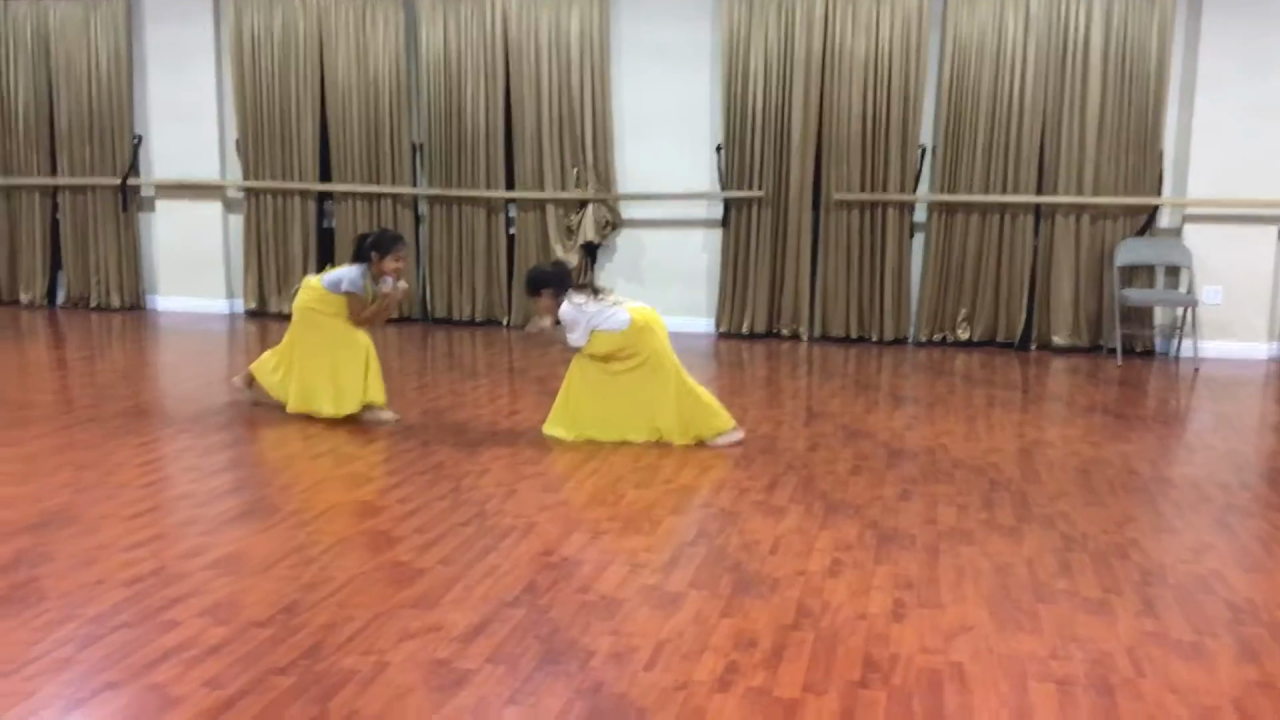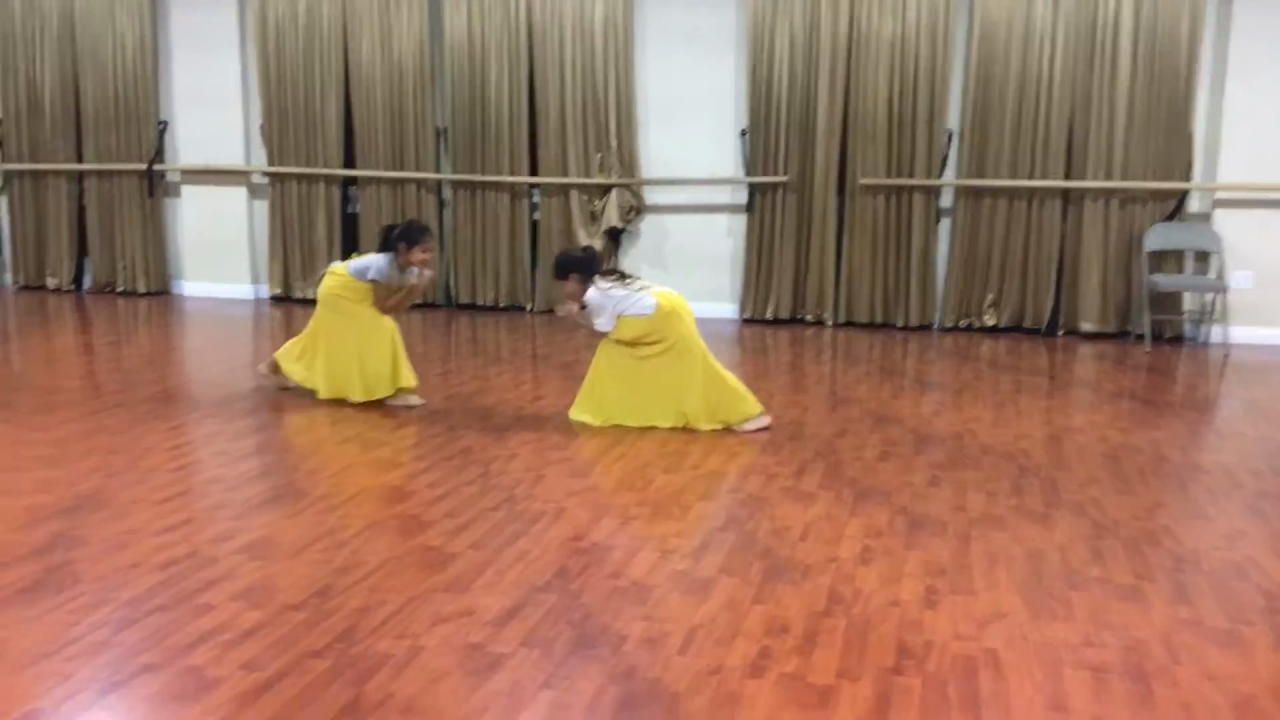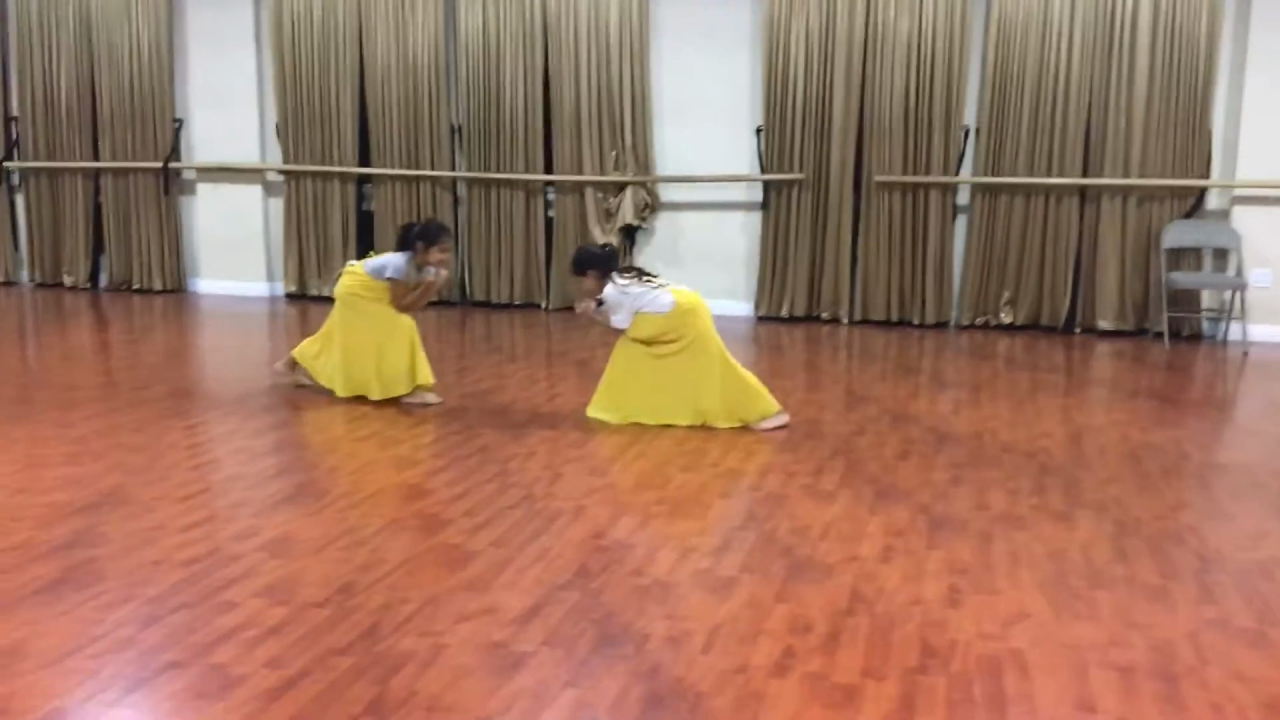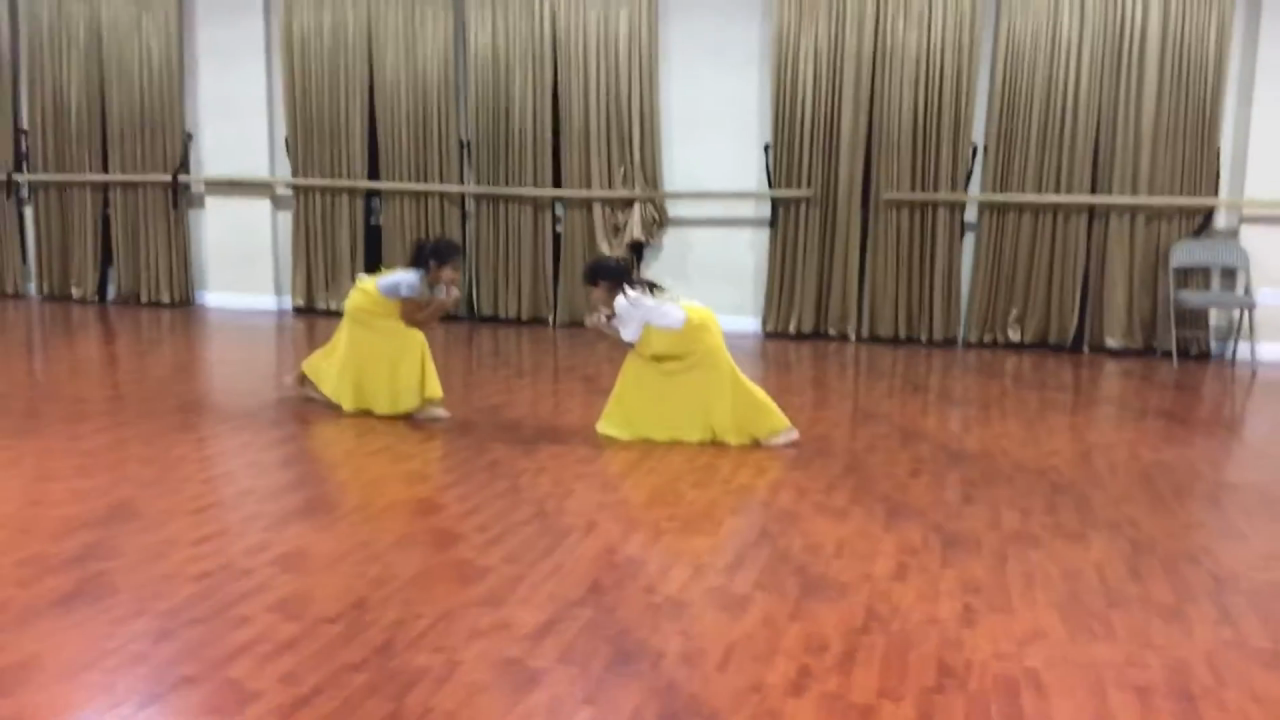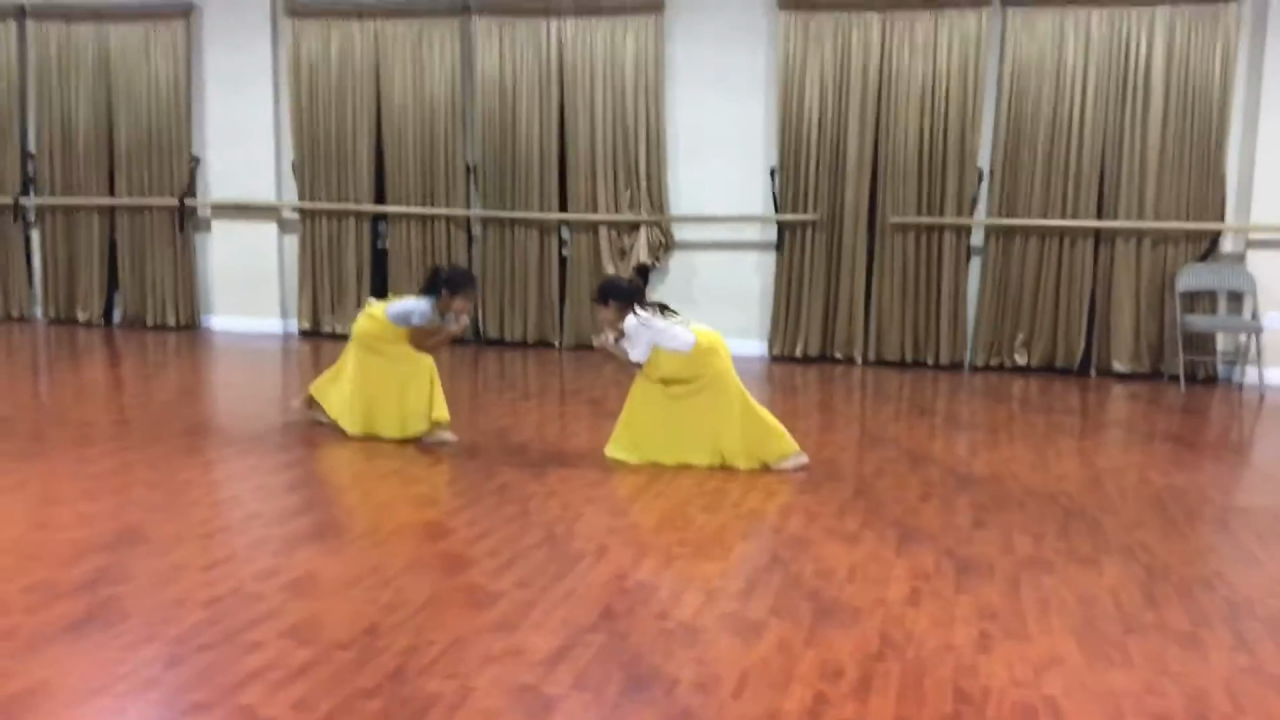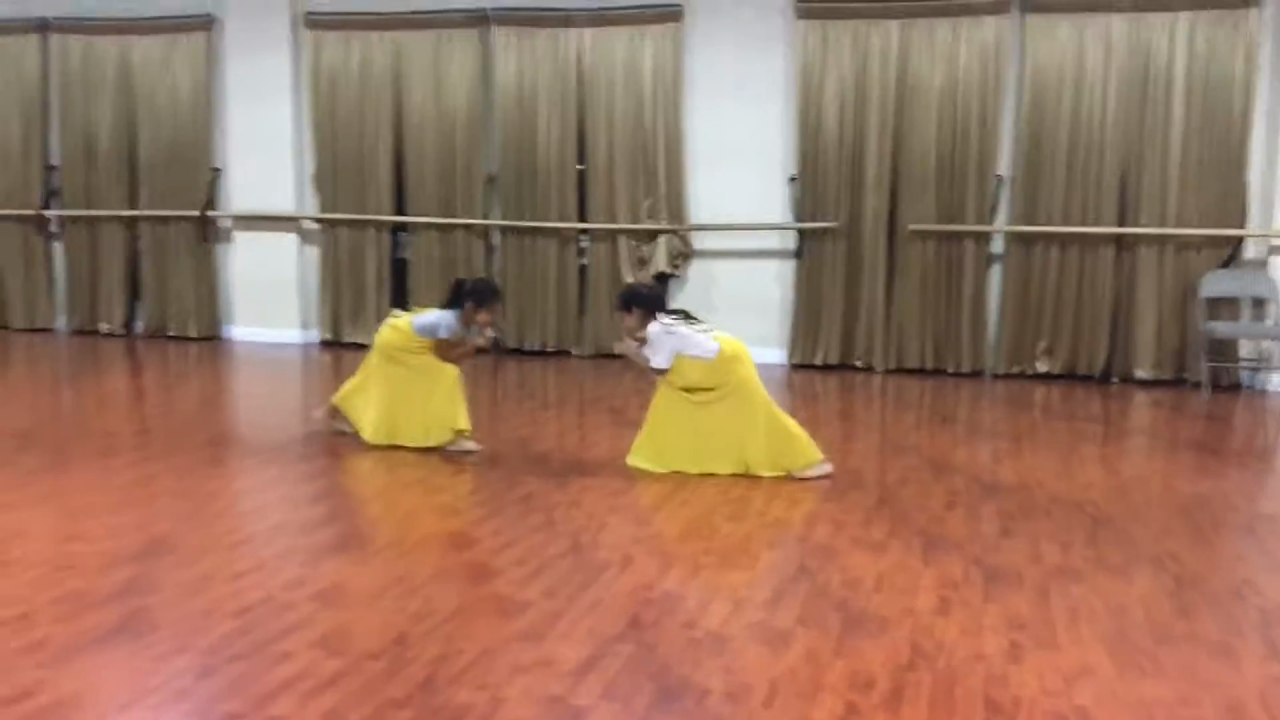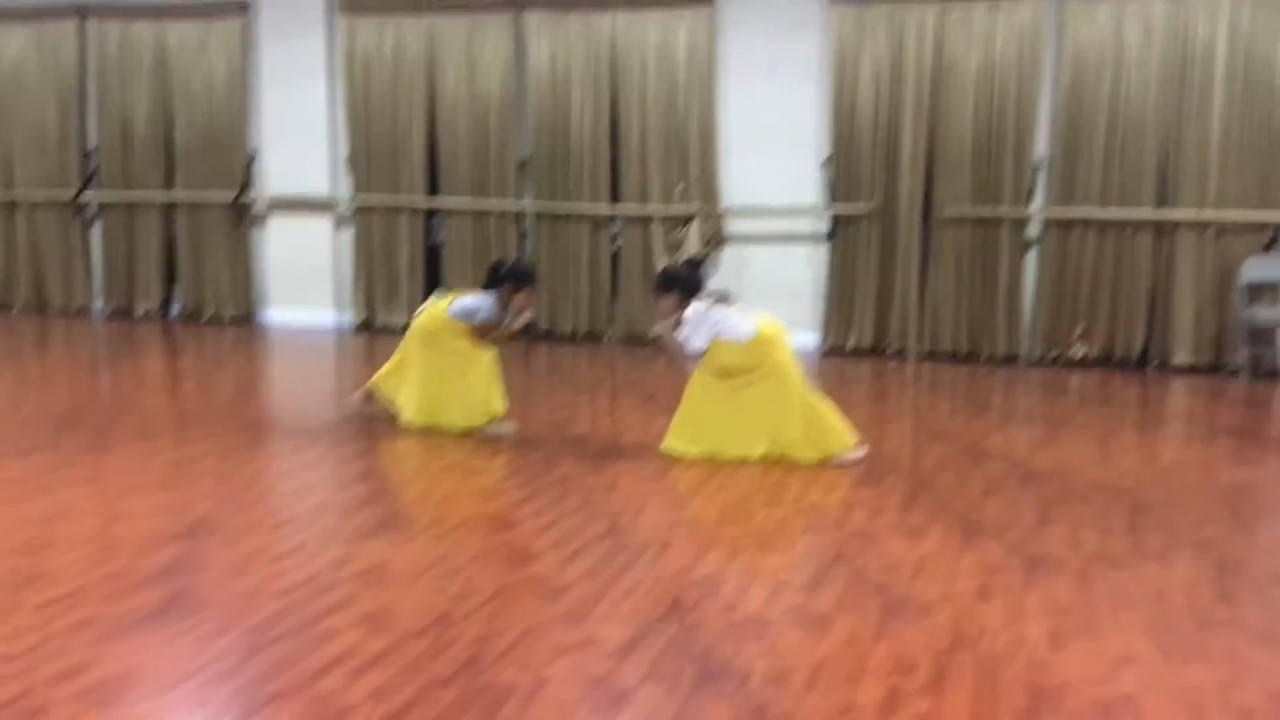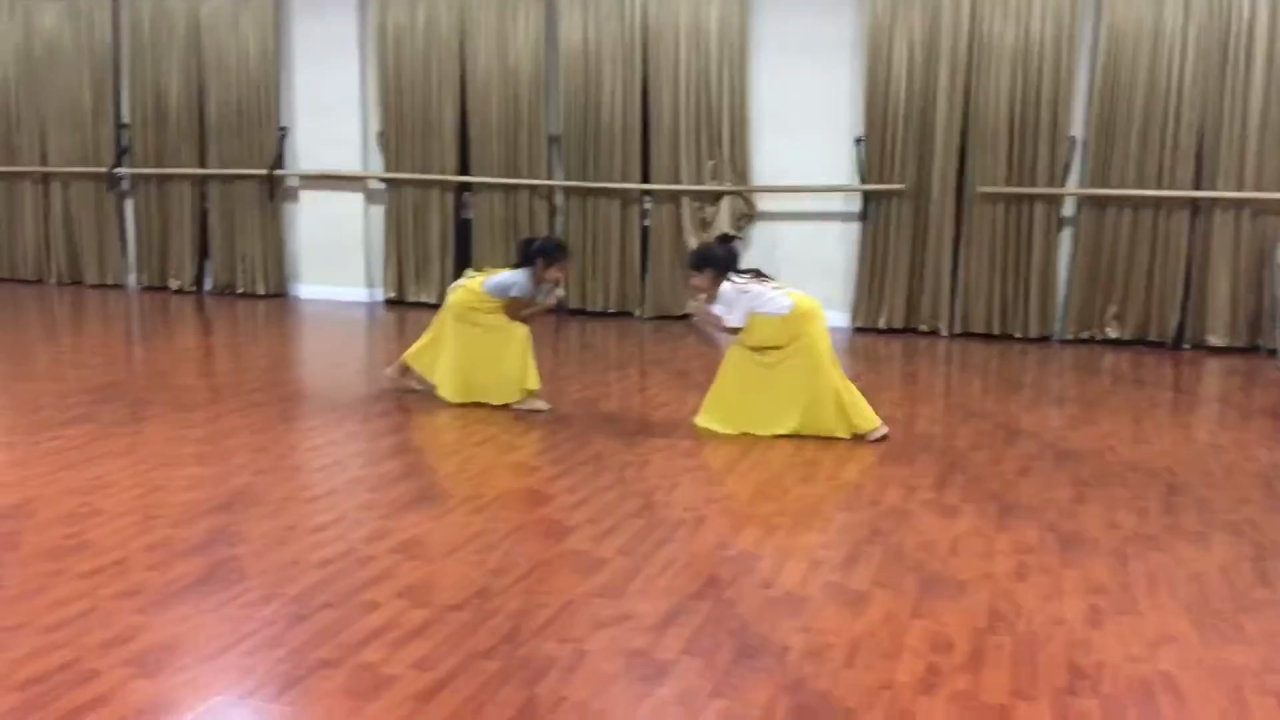
dt=0.1s
person 1, frame 1
left shoulder: (568, 309)
right shoulder: (574, 298)
left elbow: (578, 344)
right elbow: (582, 332)
left wrist: (548, 329)
right wrist: (552, 325)
left hip: (640, 331)
right hip: (633, 328)
left knee: (671, 383)
right knee: (586, 365)
left ankle: (722, 428)
right ankle: (584, 422)
person 1, frame 2
left shoulder: (594, 295)
right shoulder: (602, 283)
left elbow: (604, 329)
right elbow: (609, 319)
left wrist: (575, 315)
right wrist: (579, 310)
left hip: (666, 317)
right hip: (660, 313)
left knee: (697, 368)
right knee: (613, 351)
left ankle: (749, 414)
right ankle: (610, 407)
person 1, frame 3
left shoulder: (612, 290)
right shoulder: (620, 279)
left elbow: (622, 327)
right elbow: (627, 311)
left wrist: (592, 312)
right wrist: (598, 305)
left hip: (684, 315)
right hip: (677, 314)
left knee: (715, 366)
right knee: (629, 348)
left ankle: (767, 413)
right ankle: (626, 405)
person 1, frame 4
left shoulder: (622, 302)
right shoulder: (632, 293)
left elbow: (632, 341)
right elbow: (636, 327)
left wrist: (603, 326)
right wrist: (609, 317)
left hip: (695, 331)
right hip: (686, 330)
left knee: (725, 382)
right knee: (639, 364)
left ankle: (776, 430)
right ankle: (634, 421)
person 1, frame 5
left shoulder: (633, 322)
right shoulder: (641, 315)
left elbow: (639, 362)
left wrist: (610, 346)
right wrist: (617, 339)
left hip: (704, 356)
right hip: (695, 357)
left knee: (734, 405)
right knee: (647, 386)
left ankle: (785, 453)
person 1, frame 6
left shoulder: (656, 330)
right shoulder: (664, 322)
left elbow: (660, 369)
left wrist: (632, 353)
right wrist: (638, 345)
left hip: (727, 363)
right hip: (719, 360)
left knee: (758, 413)
right knee: (670, 395)
left ankle: (809, 462)
person 1, frame 7
left shoulder: (693, 312)
right shoulder: (701, 307)
left elbow: (696, 354)
right elbow: (700, 347)
left wrist: (667, 337)
right wrist: (672, 333)
left hip: (763, 347)
right hip: (751, 349)
left knee: (793, 397)
right knee: (706, 380)
left ankle: (843, 447)
person 1, frame 8
left shoulder: (729, 289)
right shoulder: (734, 282)
left elbow: (733, 328)
right elbow: (739, 323)
left wrist: (702, 313)
right wrist: (706, 309)
left hip: (800, 320)
right hip: (784, 325)
left knee: (821, 374)
right knee: (742, 356)
left ankle: (868, 425)
person 2, frame 1
left shoulder: (385, 280)
right shoulder: (355, 277)
left elbow: (375, 319)
right elbow: (359, 319)
left wrist: (395, 297)
right wrist: (384, 298)
left hip: (328, 309)
right hip: (313, 306)
left knee: (299, 352)
right knee: (357, 344)
left ankle: (247, 379)
right ankle: (365, 406)
person 2, frame 2
left shoulder: (410, 269)
right shoulder: (382, 265)
left elbow: (398, 306)
right elbow: (384, 307)
left wrist: (420, 286)
right wrist: (410, 288)
left hip: (352, 296)
right hip: (338, 293)
left knee: (324, 337)
right knee: (382, 330)
left ankle: (273, 366)
right ankle: (392, 391)
person 2, frame 3
left shoulder: (426, 268)
right shoulder: (399, 264)
left elbow: (415, 304)
right elbow: (401, 305)
left wrist: (437, 285)
right wrist: (427, 286)
left hip: (369, 294)
right hip: (355, 292)
left knee: (339, 336)
right knee: (400, 327)
left ankle: (291, 365)
right ankle: (409, 389)
person 2, frame 4
left shoulder: (437, 286)
right shoulder: (413, 282)
left elbow: (425, 320)
right elbow: (413, 321)
left wrist: (448, 303)
right wrist: (439, 305)
left hip: (372, 308)
right hip: (366, 307)
left knee: (349, 350)
right knee: (411, 342)
left ankle: (302, 378)
right ankle: (418, 403)
person 2, frame 5
left shoulder: (445, 312)
right shoulder: (424, 310)
left elbow: (430, 342)
right elbow: (420, 346)
left wrist: (455, 330)
right wrist: (449, 333)
left hip: (373, 331)
right hip: (373, 331)
left knee: (350, 374)
right knee: (421, 366)
left ankle: (312, 401)
right ankle: (427, 427)
person 2, frame 6
left shoulder: (469, 324)
right shoulder: (450, 323)
left elbow: (455, 354)
right elbow: (446, 357)
left wrist: (479, 343)
right wrist: (474, 345)
left hip: (396, 341)
right hip: (397, 343)
left knee: (372, 383)
right knee: (445, 376)
left ankle: (334, 412)
right ankle: (449, 436)
person 2, frame 7
left shoulder: (505, 305)
right shoulder: (487, 306)
left elbow: (491, 335)
right elbow: (481, 340)
left wrist: (515, 326)
right wrist: (512, 329)
left hip: (433, 324)
right hip: (433, 327)
left knee: (411, 366)
right knee: (482, 359)
left ankle: (368, 393)
right ankle: (485, 419)
person 2, frame 8
left shoulder: (540, 282)
right shoulder: (522, 282)
left elbow: (522, 311)
right elbow: (515, 316)
left wrist: (549, 302)
right wrist: (545, 305)
left hip: (467, 301)
right hip: (467, 303)
left knee: (445, 342)
right knee: (516, 335)
left ankle: (400, 369)
right ankle: (519, 396)
